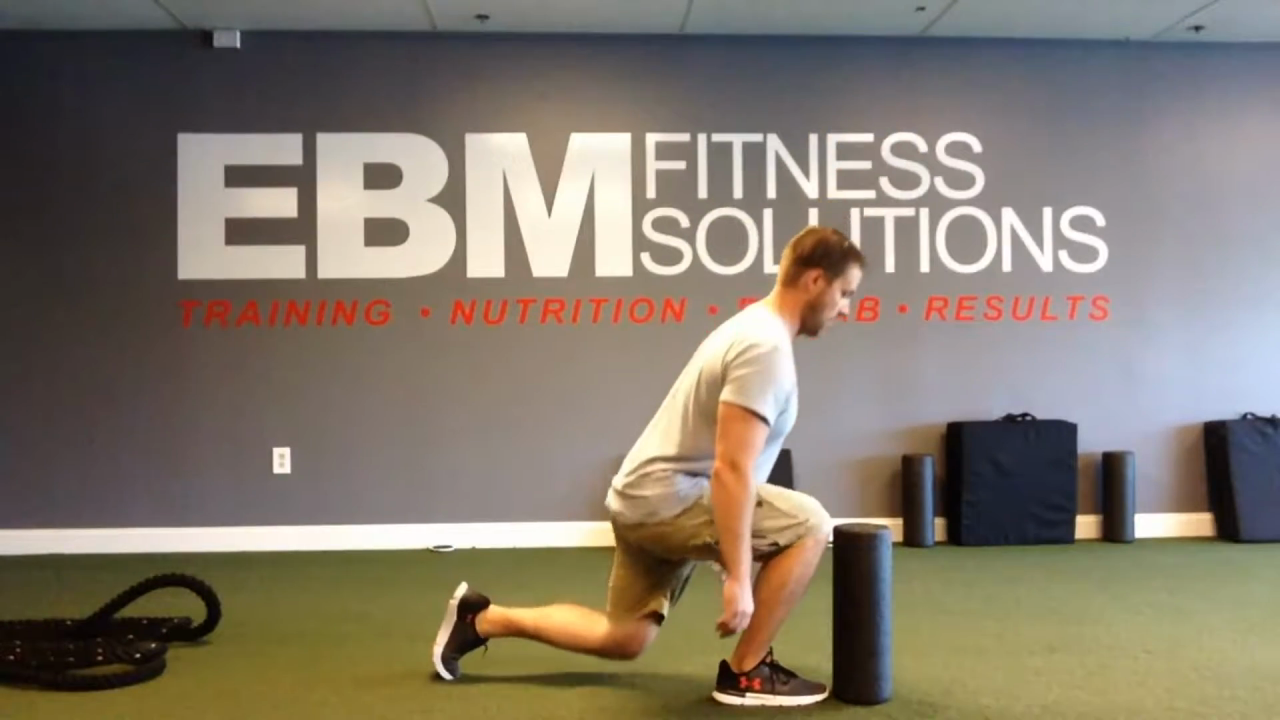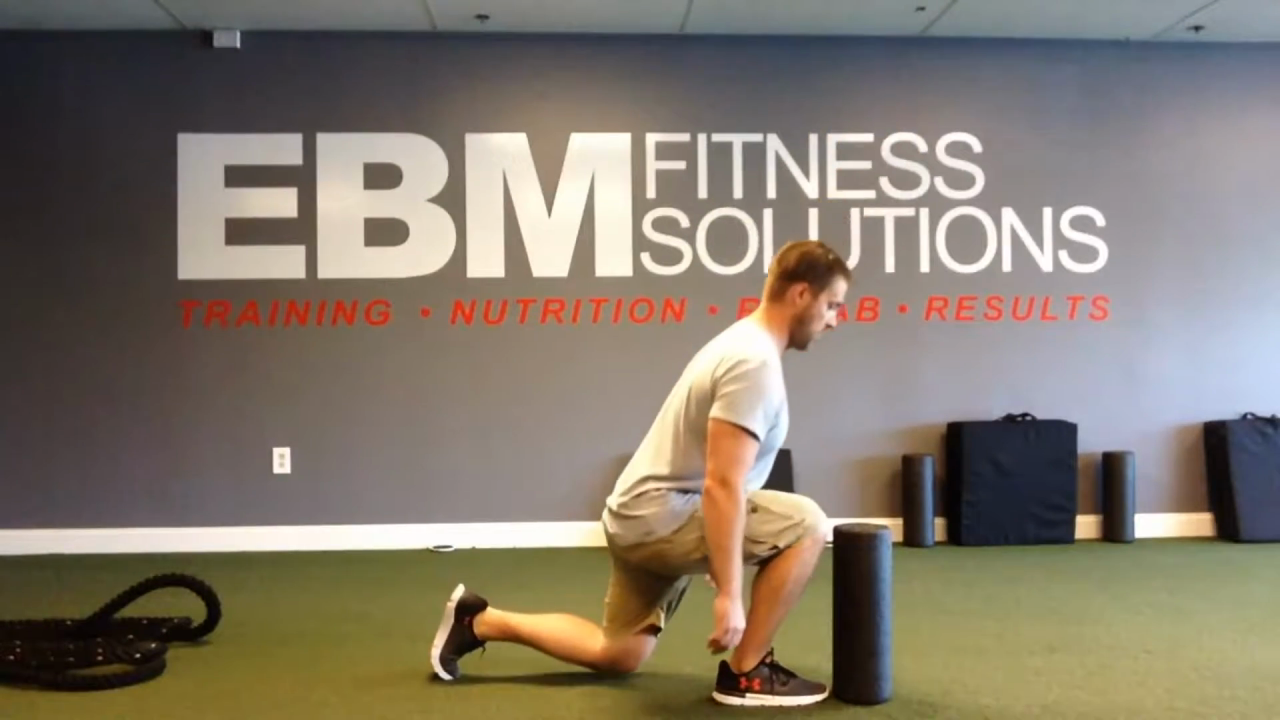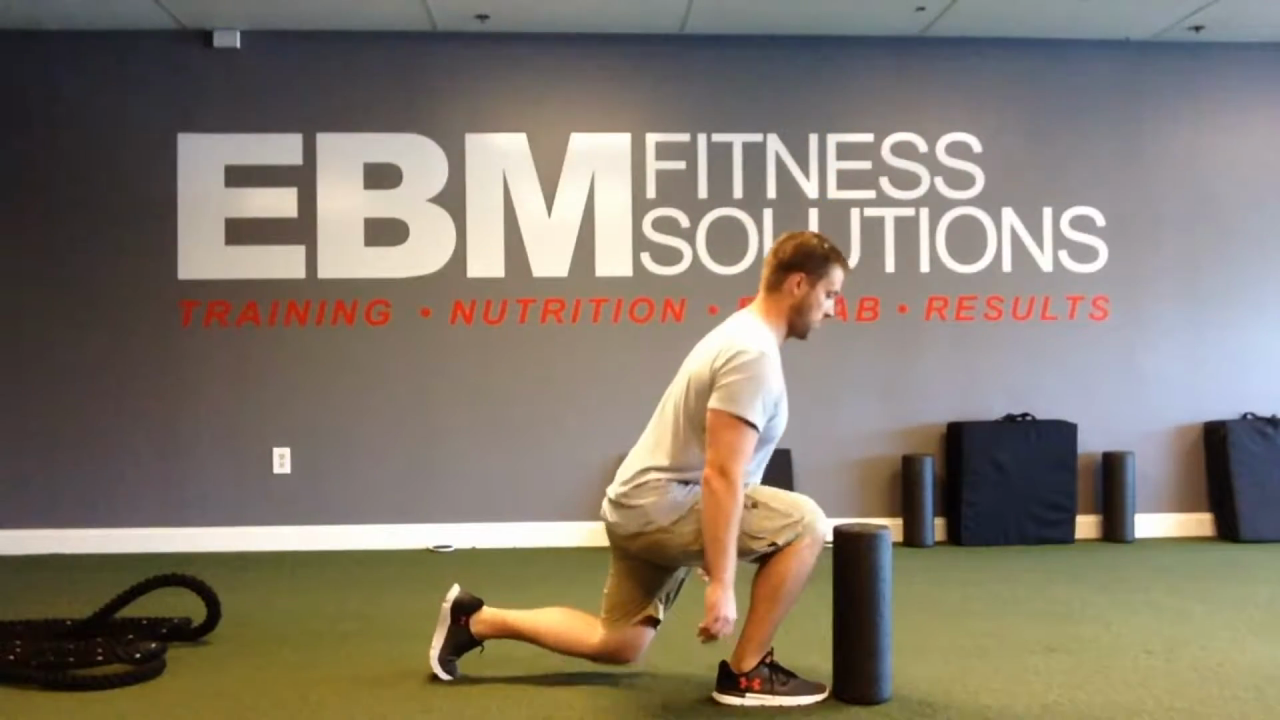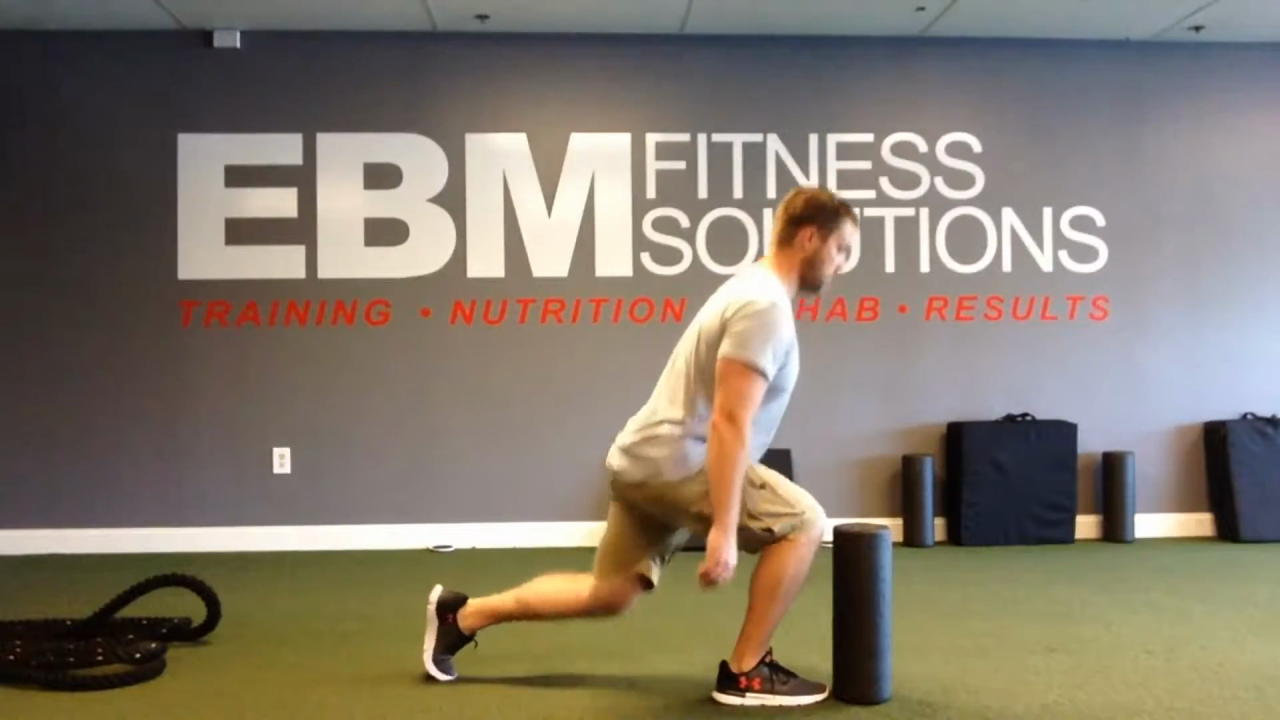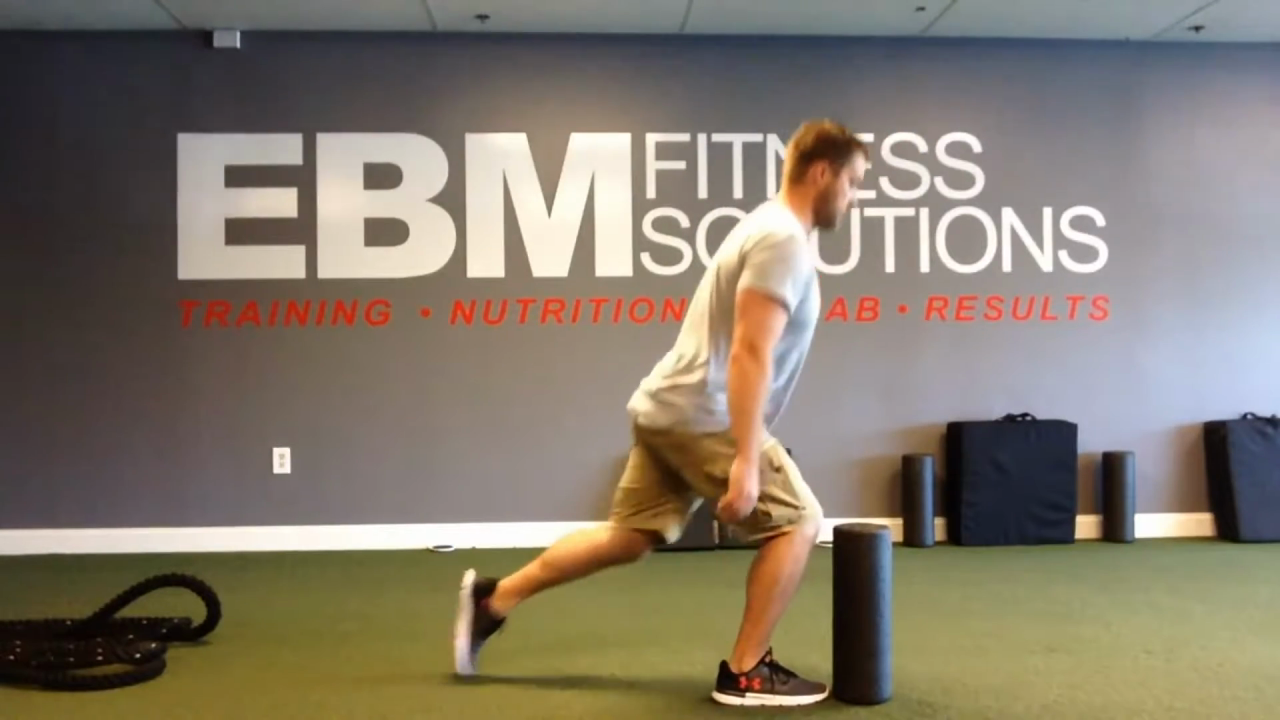
dt=0.2s
person 1, frame 1
left shoulder: (752, 328)
right shoulder: (766, 347)
right elbow: (733, 471)
right wrist: (738, 579)
left hip: (647, 498)
right hip: (668, 499)
left knee: (623, 638)
right knee: (807, 526)
left ankle: (479, 618)
right ankle: (746, 672)
person 1, frame 2
left shoulder: (741, 344)
right shoulder: (753, 363)
right elbow: (724, 487)
right wrist: (729, 595)
left hip: (641, 517)
right hip: (662, 518)
left knee: (619, 654)
right knee: (806, 526)
left ankle: (477, 619)
right ankle: (746, 673)
person 1, frame 3
left shoulder: (741, 335)
right shoulder: (752, 355)
right elbow: (721, 476)
right wrist: (720, 585)
left hip: (640, 506)
right hip: (660, 509)
left knee: (617, 645)
right knee: (805, 526)
left ankle: (472, 619)
right ankle: (746, 673)
person 1, frame 4
left shoulder: (753, 289)
right shoulder: (765, 305)
right elbow: (729, 423)
right wrist: (722, 533)
left hip: (644, 459)
right hip: (672, 462)
left knee: (607, 595)
right knee: (803, 525)
left ankle: (461, 615)
right ankle: (746, 673)
person 1, frame 5
left shoulder: (767, 230)
right shoulder: (785, 242)
right elbow: (750, 355)
left wrist: (747, 448)
right wrist: (747, 459)
left hip: (667, 406)
right hip: (702, 415)
left knee: (628, 534)
right knee: (795, 523)
left ankle: (494, 598)
right ankle: (747, 673)
